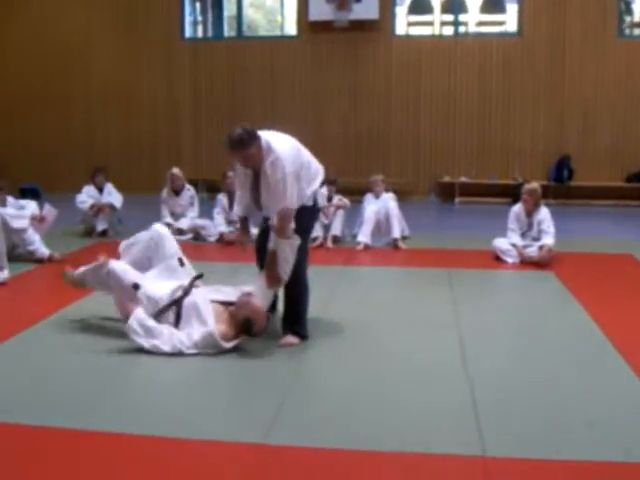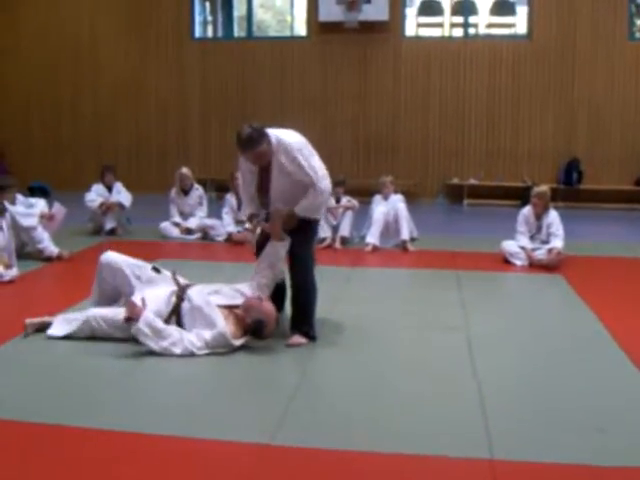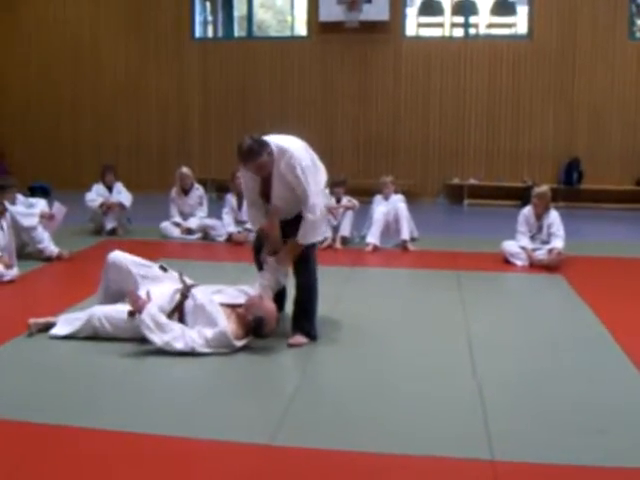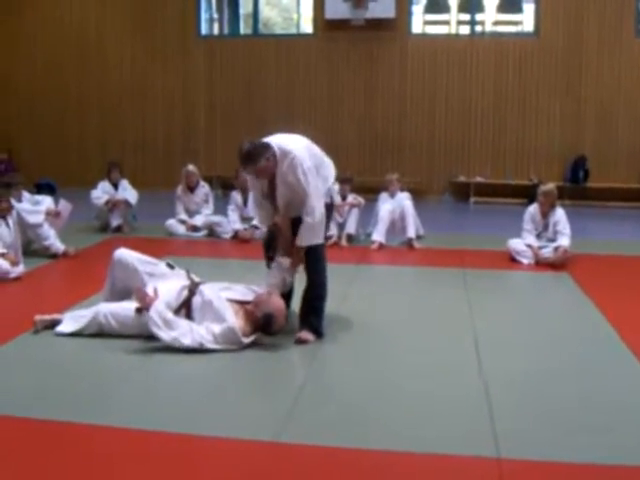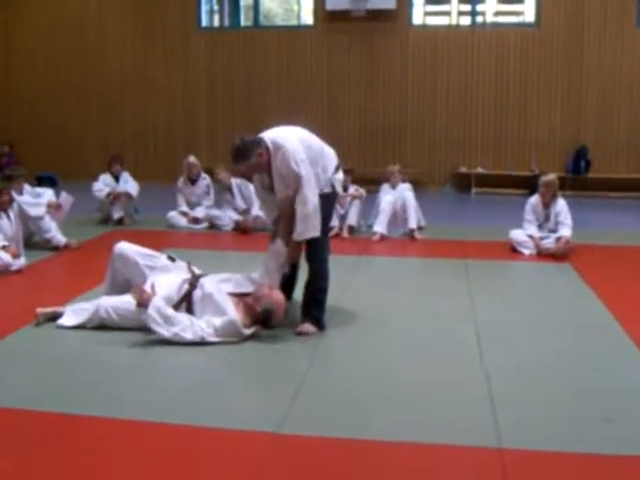
dt=0.4s
person 1, frame 1
left shoulder: (212, 336)
right shoulder: (256, 299)
left elbow: (168, 341)
left wrist: (133, 315)
left hip: (166, 305)
right hip: (188, 285)
left knee: (111, 268)
right knee: (158, 231)
left ankle: (83, 277)
person 1, frame 2
left shoulder: (224, 335)
right shoulder: (249, 296)
left elbow: (179, 342)
right elbow: (267, 273)
left wrist: (141, 320)
right wrist: (278, 237)
left hip: (162, 314)
right hip: (177, 287)
left knee: (92, 318)
right knee: (108, 261)
left ankle: (52, 323)
right ankle: (105, 307)
person 1, frame 3
left shoulder: (224, 334)
right shoulder: (253, 299)
left elbow: (178, 338)
right elbow: (269, 280)
left wrist: (145, 311)
left hip: (163, 312)
right hip: (180, 287)
left knee: (95, 317)
right knee: (115, 260)
left ankle: (54, 322)
right ankle: (110, 309)
person 1, frame 4
left shoulder: (233, 331)
right shoulder: (259, 297)
left elbow: (186, 335)
left wrist: (152, 308)
left hip: (168, 308)
right hip: (186, 283)
left knee: (102, 315)
right knee: (121, 258)
left ankle: (60, 319)
right ankle: (116, 305)
person 1, frame 5
left shoulder: (232, 324)
right shoulder: (261, 285)
left elbow: (188, 329)
right elbow: (273, 263)
left wrist: (151, 304)
left hip: (173, 302)
left knee: (102, 308)
right knee: (122, 251)
left ankle: (62, 312)
right ankle: (116, 299)
person 2, frame 1
left shoulder: (280, 155)
right shoulder: (246, 155)
left elbow: (286, 212)
right elbow: (244, 188)
left wrist: (274, 256)
right wrist: (242, 222)
left hip: (303, 199)
right hip: (274, 202)
left knee: (293, 259)
right knee: (262, 250)
left ankle: (295, 328)
right ankle: (266, 306)
person 2, frame 2
left shoulder: (292, 147)
right shoulder: (248, 157)
left elbow: (322, 188)
right elbow: (247, 192)
left wrist: (295, 216)
right wrist: (252, 218)
left hip: (304, 205)
right hip: (276, 206)
left knee: (300, 262)
left ankle: (304, 329)
right ankle: (272, 308)
person 2, frame 3
left shoulder: (294, 157)
right shoulder: (251, 163)
left elbow: (314, 207)
right elbow: (253, 202)
left wrist: (298, 246)
right wrist: (267, 236)
left hip: (308, 201)
right hip: (276, 206)
left knee: (303, 262)
right knee: (262, 252)
left ankle: (304, 329)
person 2, frame 4
left shoulder: (296, 158)
right shoulder: (258, 164)
left elbow: (314, 211)
right elbow: (261, 202)
left wrist: (299, 251)
right wrist: (278, 233)
left hip: (318, 195)
right hip: (285, 200)
left knee: (313, 257)
right knee: (273, 248)
left ankle: (311, 325)
person 2, frame 5
left shoulder: (290, 152)
right shoulder: (256, 153)
left elbow: (308, 202)
right elbow: (265, 194)
left wrist: (297, 243)
right wrist: (280, 225)
left hip: (321, 182)
right hip: (292, 188)
left knee: (316, 248)
right knee: (282, 241)
left ankle: (313, 317)
